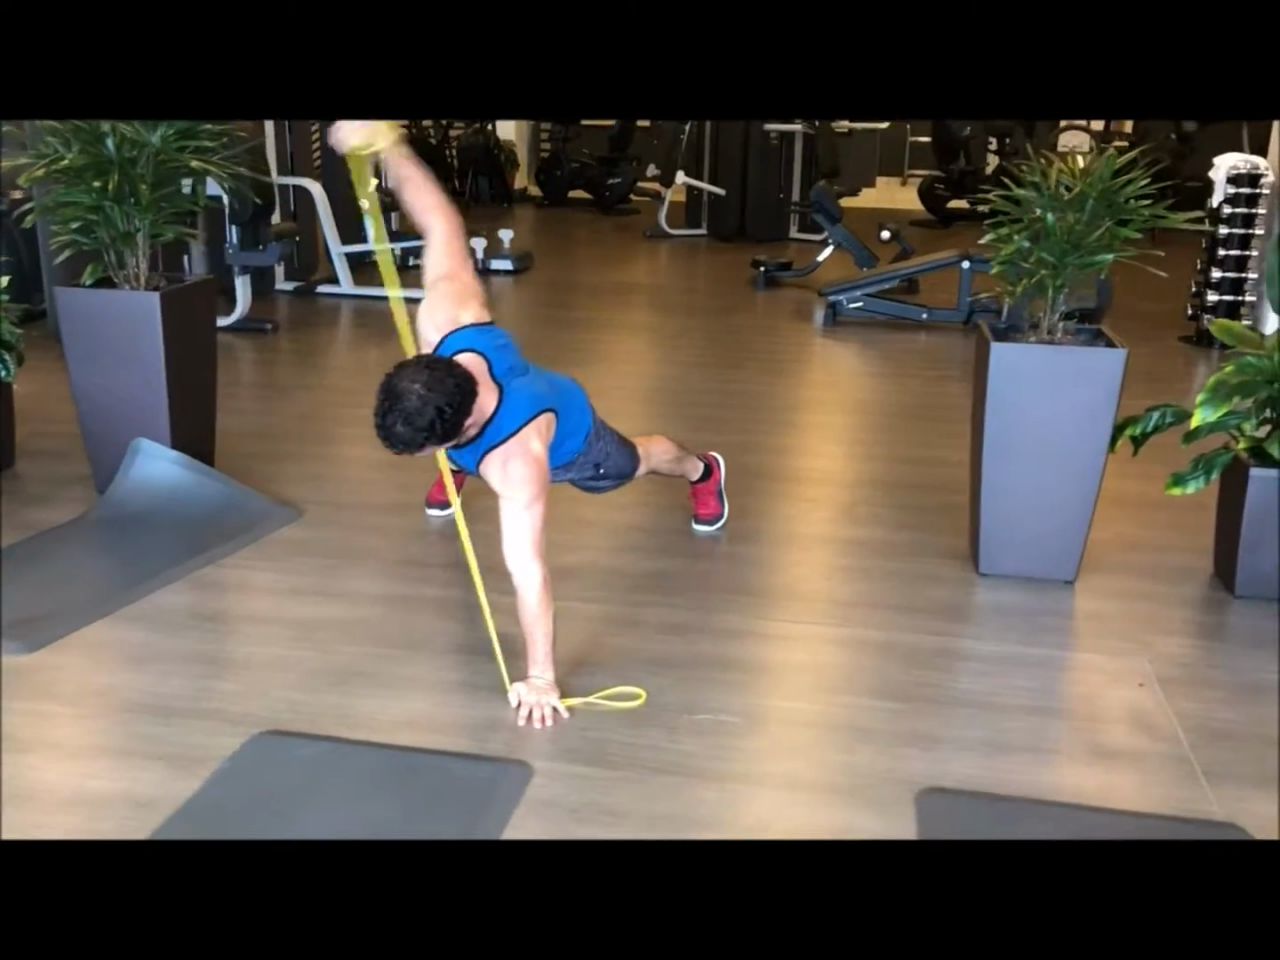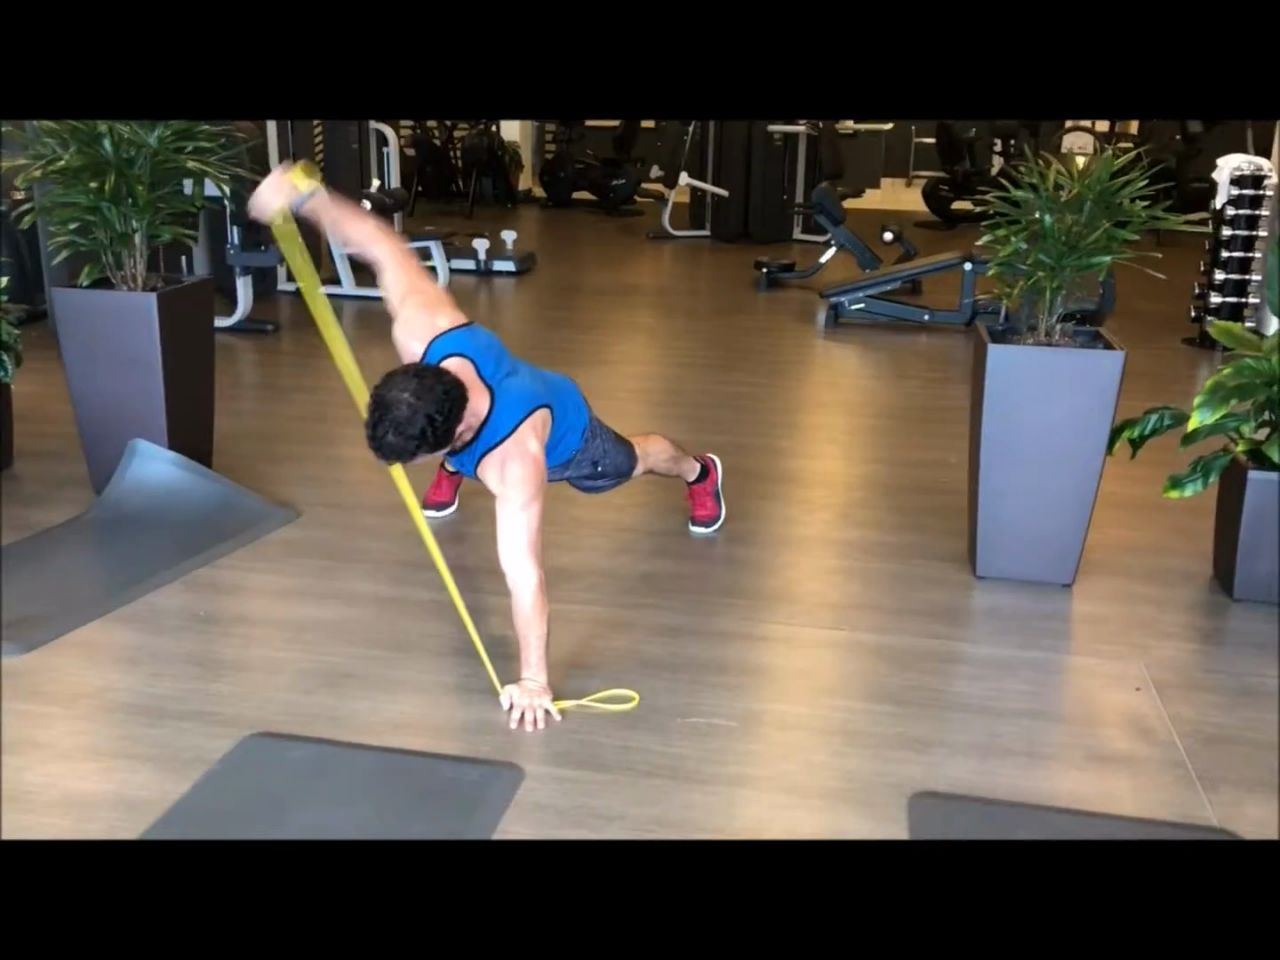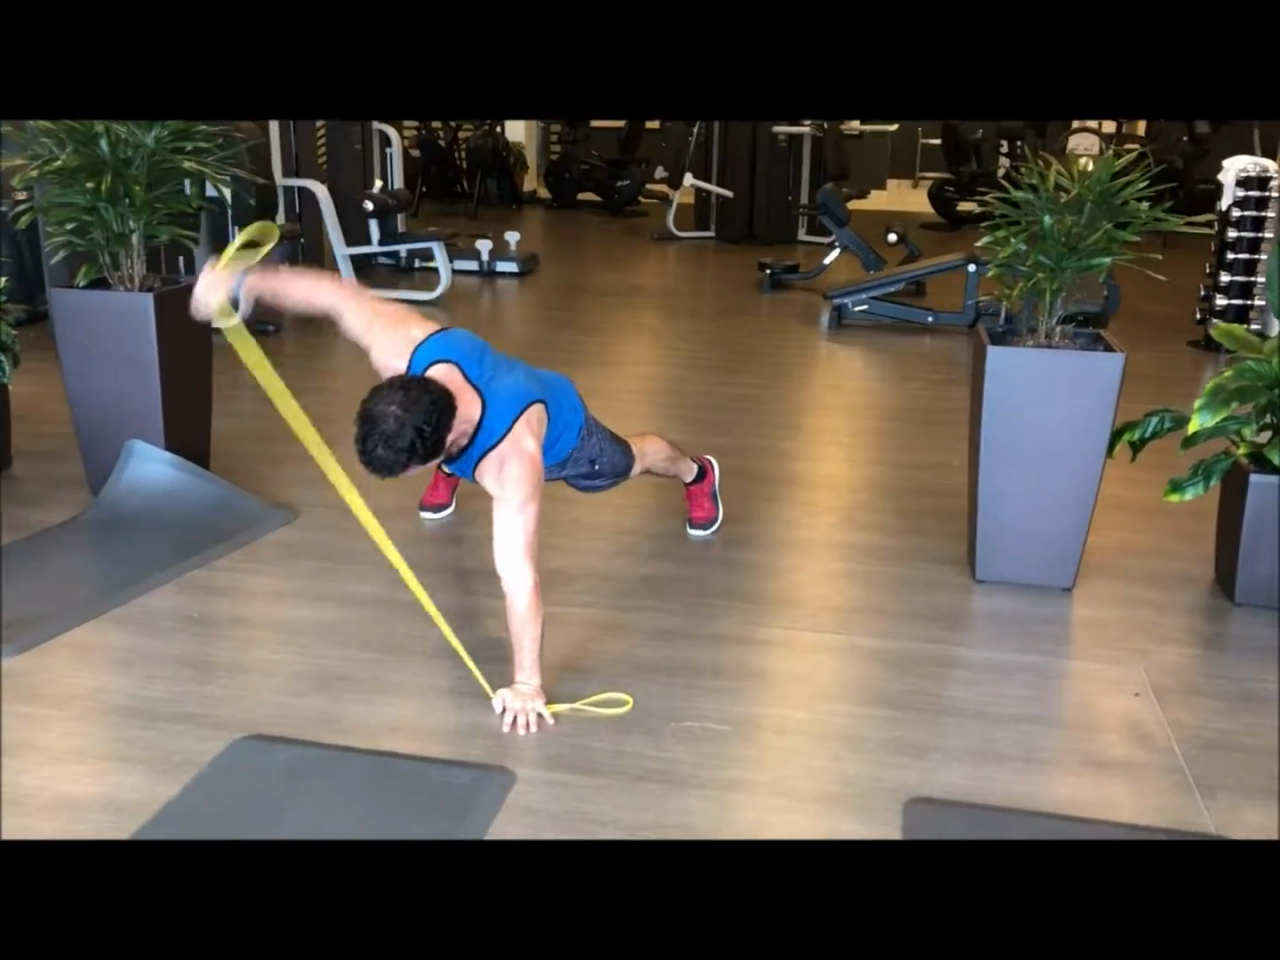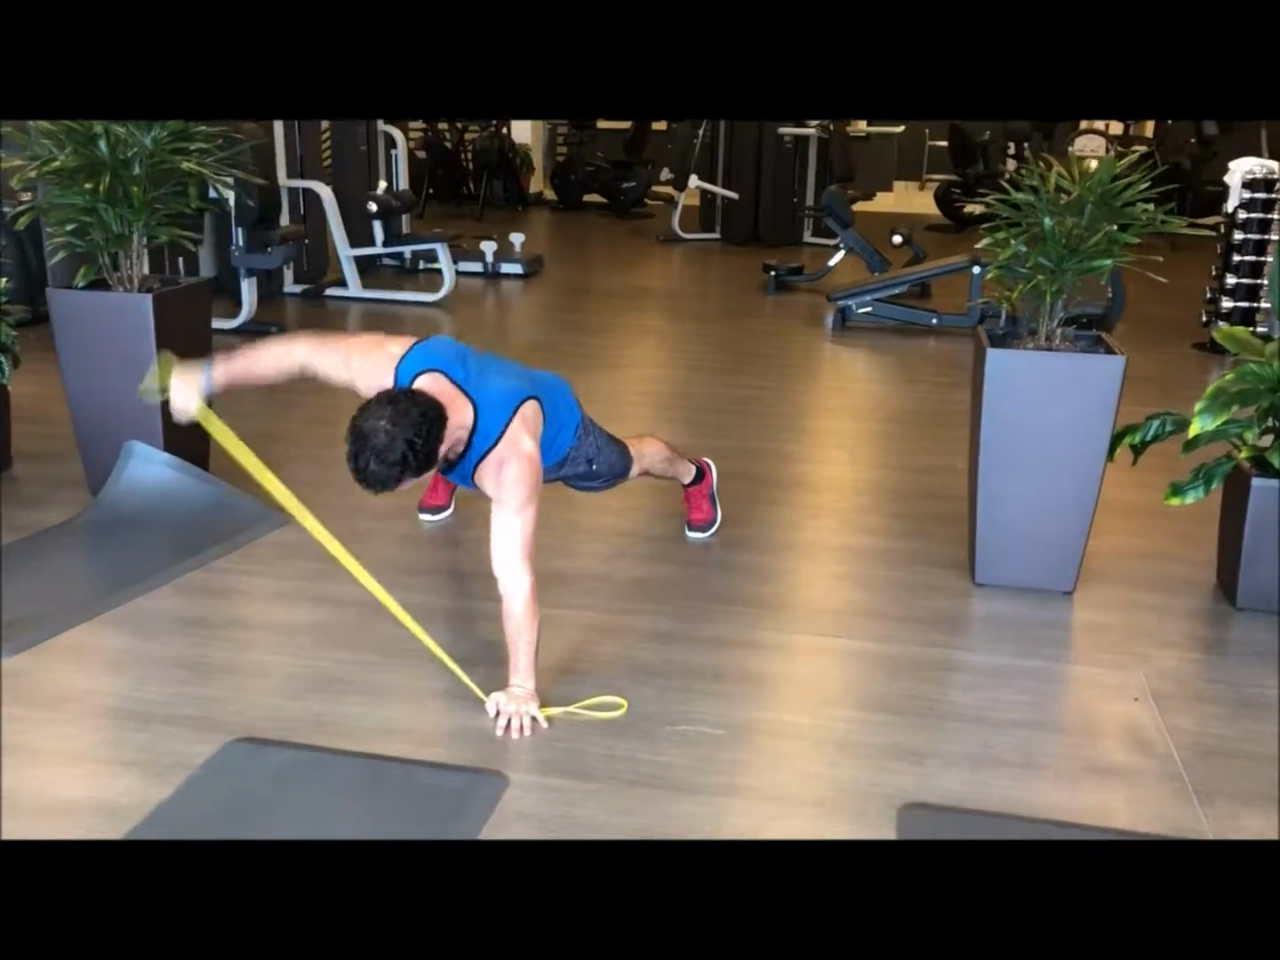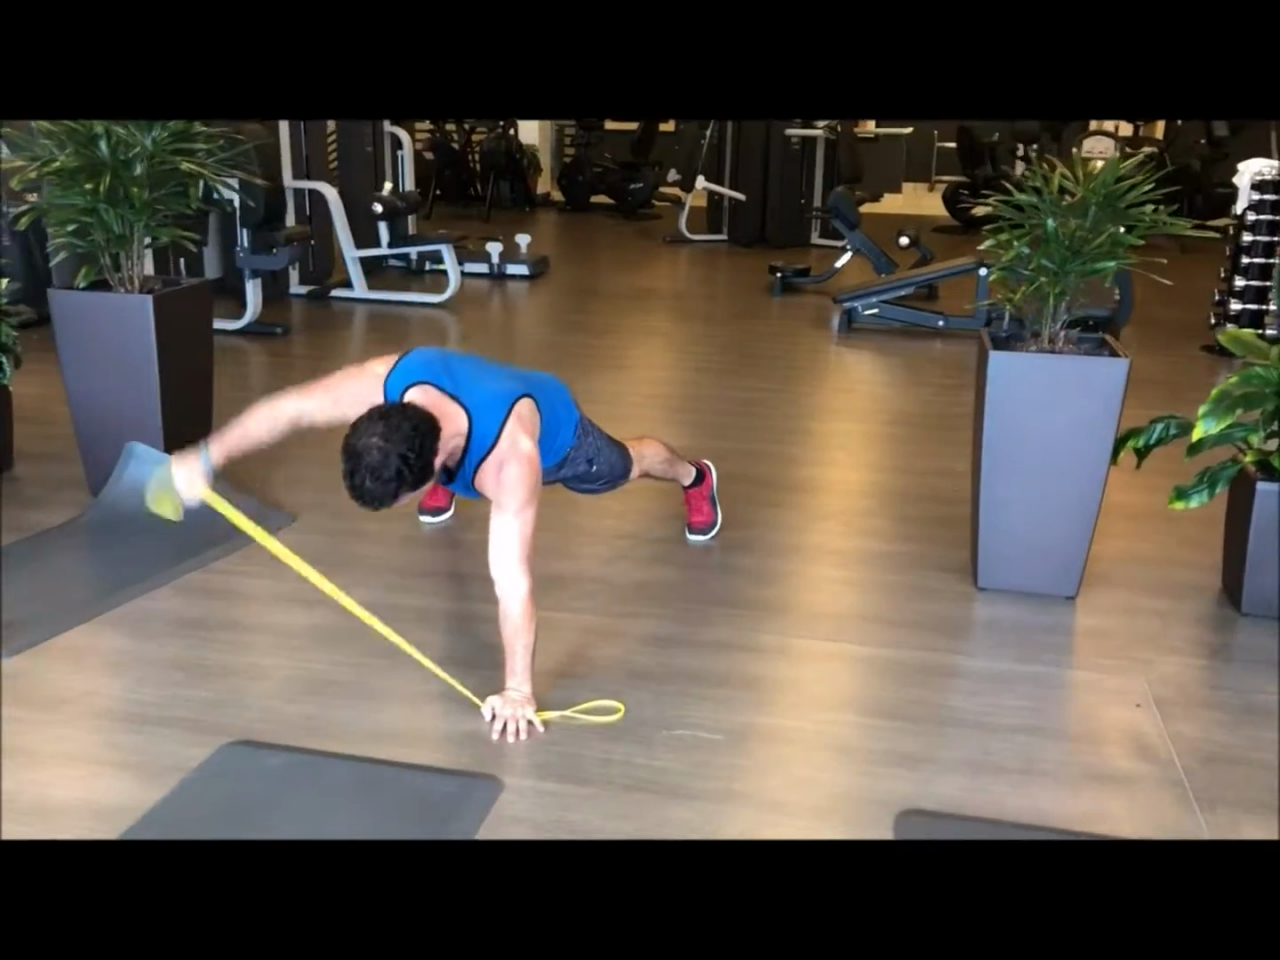
dt=0.1s
person 1, frame 1
left shoulder: (513, 459)
right shoulder: (448, 328)
left elbow: (528, 573)
right elbow: (443, 230)
left wrist: (540, 680)
right wrist: (386, 146)
left hip: (569, 443)
right hip: (527, 393)
left knee: (635, 462)
right knee: (445, 463)
left ankle: (700, 471)
right ankle: (456, 471)
person 1, frame 2
left shoulder: (510, 460)
right shoulder: (436, 340)
left elbow: (522, 576)
right elbow: (385, 250)
left wrist: (535, 684)
right wrist: (305, 196)
left hip: (567, 443)
left knee: (630, 464)
right knee: (453, 466)
left ankle: (697, 472)
right ankle: (452, 477)
person 1, frame 3
left shoulder: (510, 453)
right shoulder: (418, 355)
left elbow: (519, 577)
right elbow: (338, 297)
left wrist: (527, 683)
right wrist: (240, 282)
left hip: (562, 438)
right hip: (518, 392)
left knee: (625, 463)
right knee: (440, 478)
left ankle: (694, 469)
right ankle: (447, 482)
person 1, frame 4
left shoulder: (509, 459)
right shoulder: (397, 368)
left elbow: (514, 581)
right elbow: (303, 353)
left wrist: (521, 688)
right wrist: (210, 375)
left hip: (559, 439)
right hip: (495, 395)
left knee: (625, 463)
right knee: (441, 482)
left ankle: (693, 473)
right ankle: (448, 485)
person 1, frame 5
left shoulder: (507, 460)
right shoulder: (387, 383)
left elbow: (512, 582)
right elbow: (289, 408)
left wrist: (517, 691)
right wrist: (207, 457)
left hip: (556, 434)
right hip: (501, 395)
left knee: (625, 465)
right knee: (440, 488)
left ankle: (693, 474)
right ankle: (450, 488)
